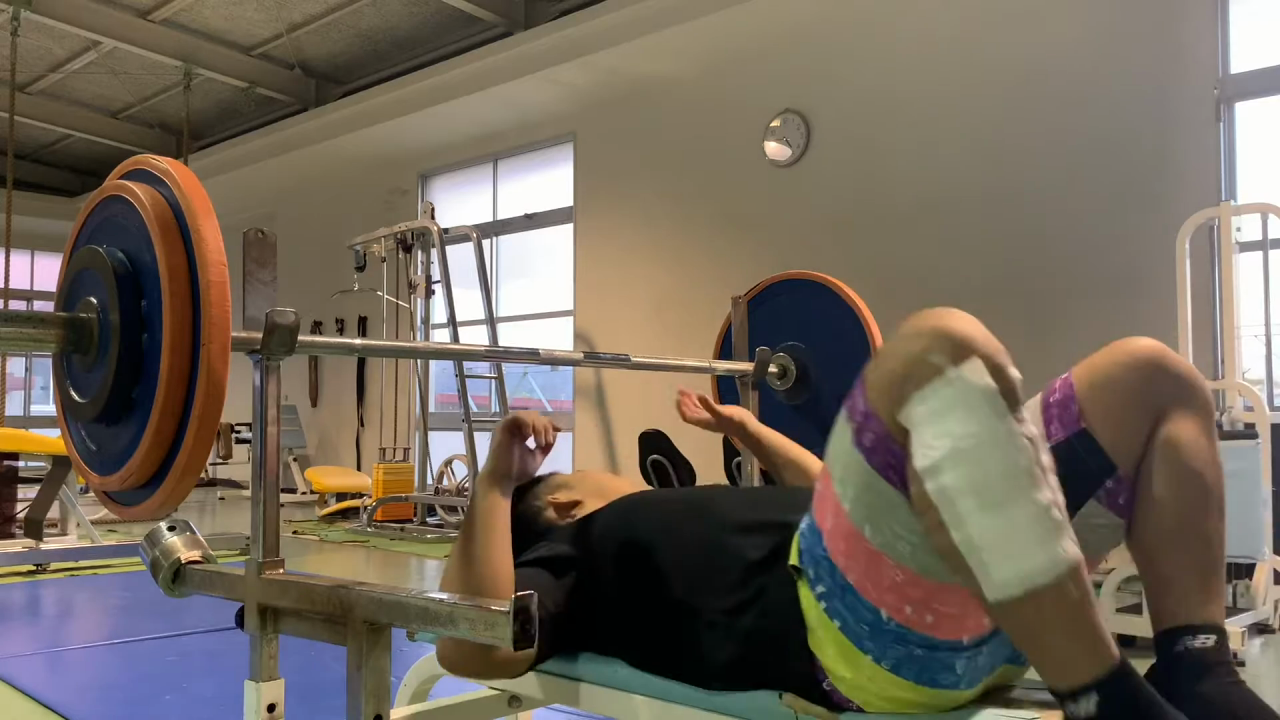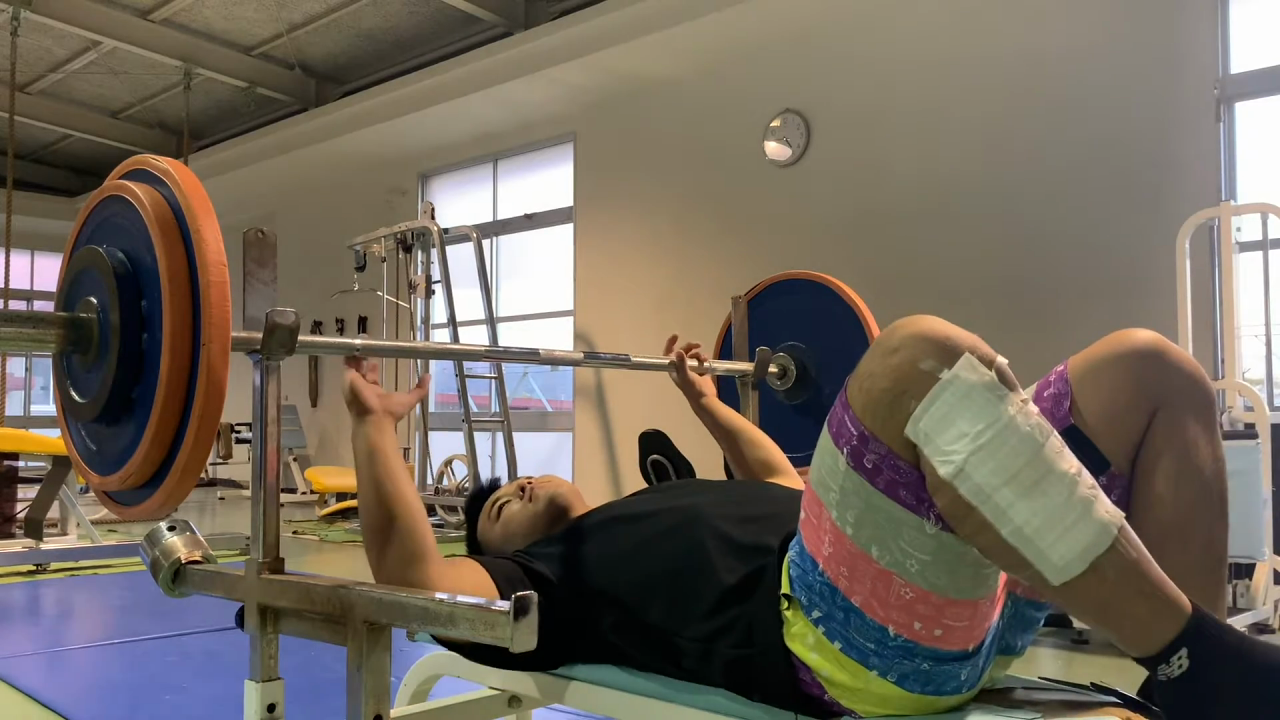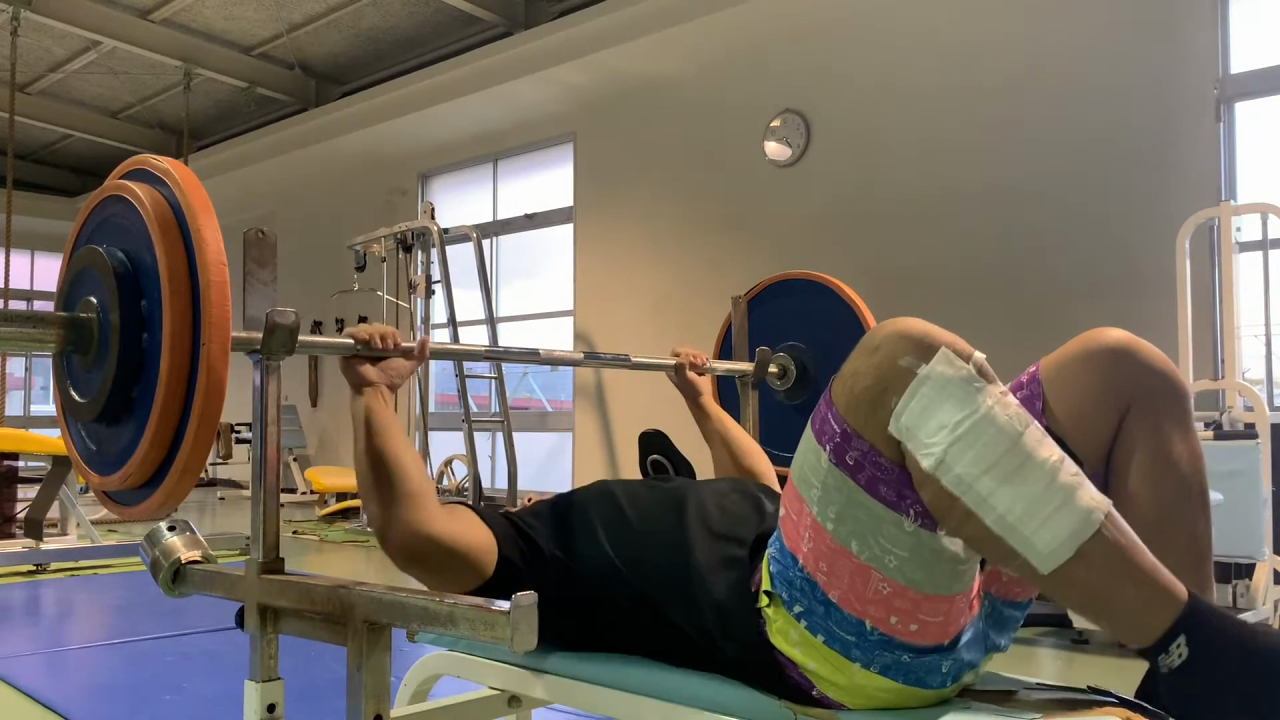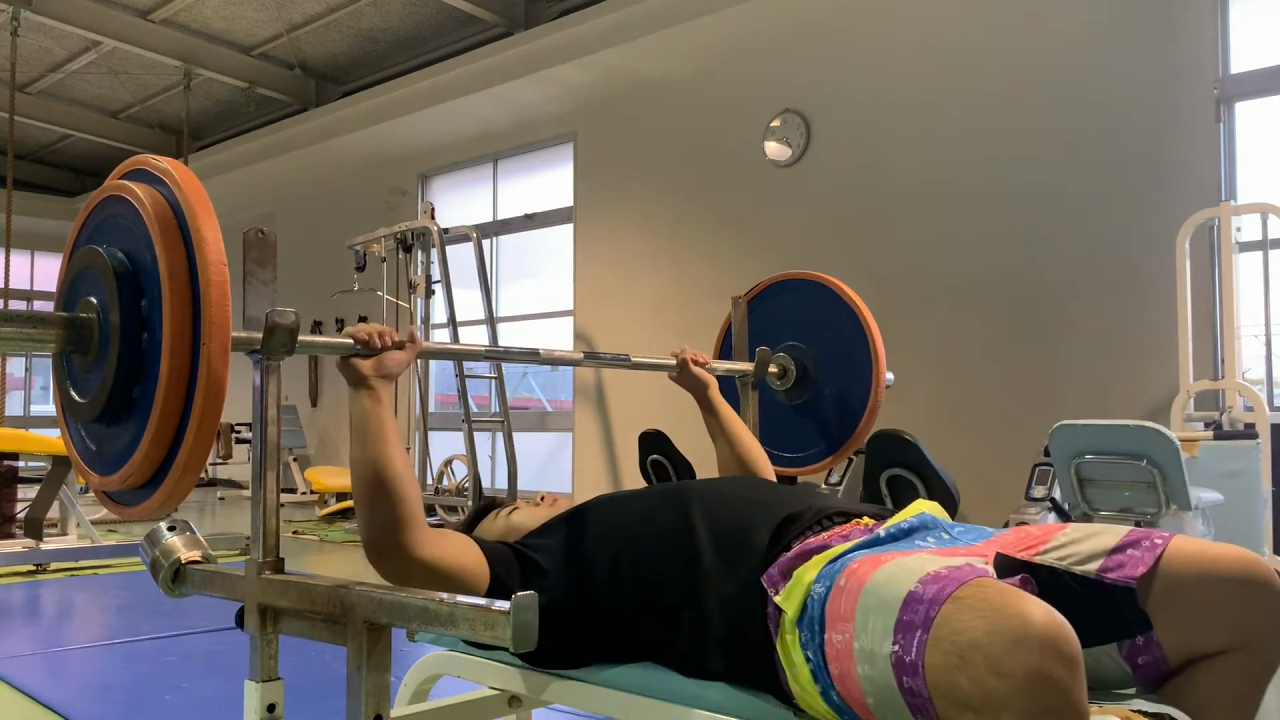
dt=1s
person 1, frame 1
left shoulder: (680, 526)
right shoulder: (574, 562)
right elbow: (468, 647)
left wrist: (741, 426)
right wrist: (493, 485)
left hip: (979, 609)
right hip: (862, 625)
left knee: (1151, 376)
right knee: (939, 344)
person 1, frame 2
left shoulder: (657, 519)
right shoulder: (543, 580)
left elbow: (781, 481)
right elbow: (412, 579)
left wrist: (707, 405)
right wrist: (374, 425)
left hip: (965, 600)
right hip: (846, 629)
left knee: (1149, 371)
right knee: (923, 355)
person 1, frame 3
left shoulder: (639, 525)
right shoulder: (531, 560)
left elbow: (760, 493)
right elbow: (414, 531)
left wrist: (704, 405)
right wrist: (374, 394)
left hip: (948, 596)
right hip: (828, 615)
left knee: (1121, 368)
right knee: (908, 355)
person 1, frame 4
left shoulder: (628, 532)
right shoulder: (530, 576)
right elbow: (401, 547)
left wrist: (711, 400)
right wrist: (371, 391)
right hip: (812, 595)
